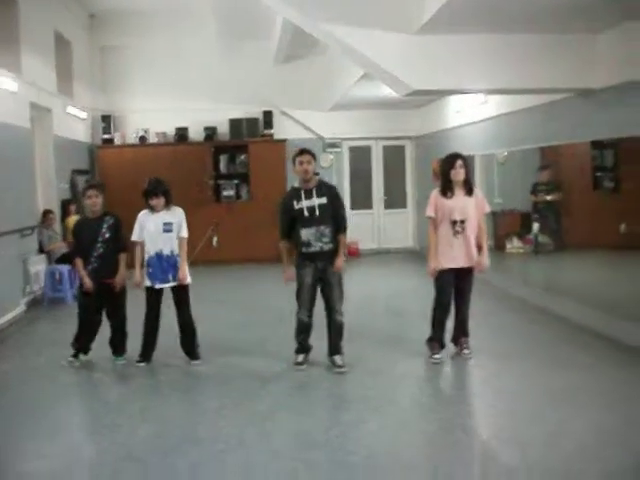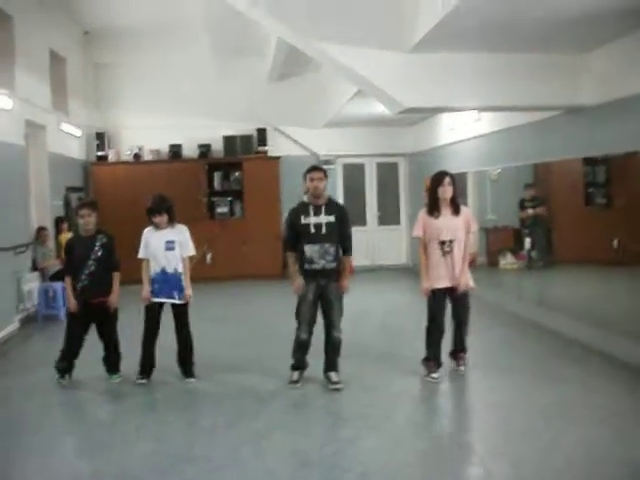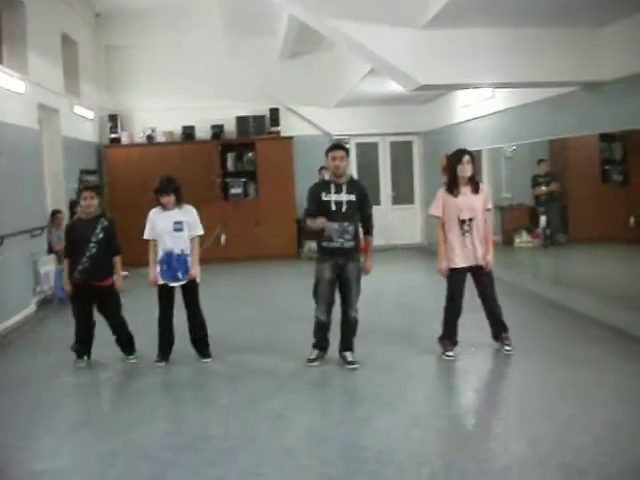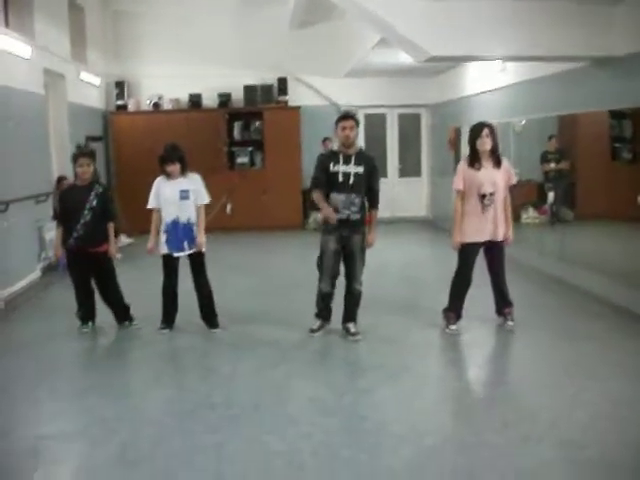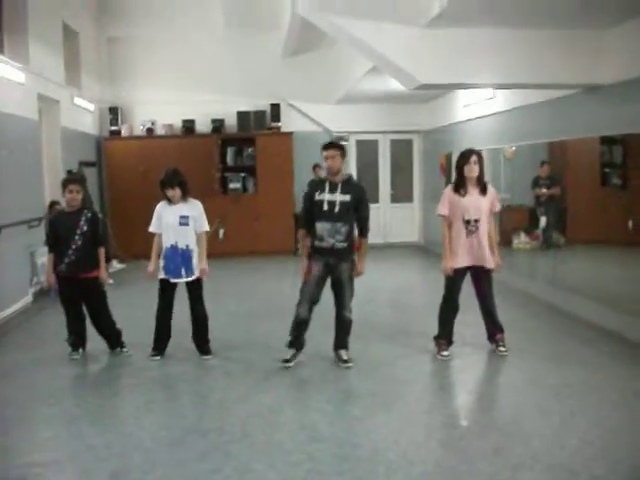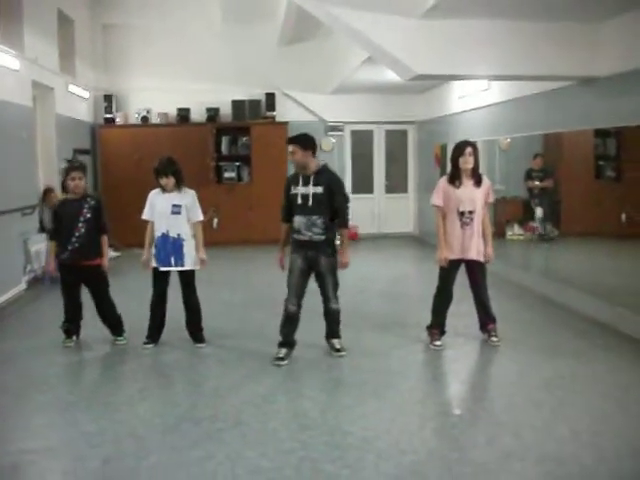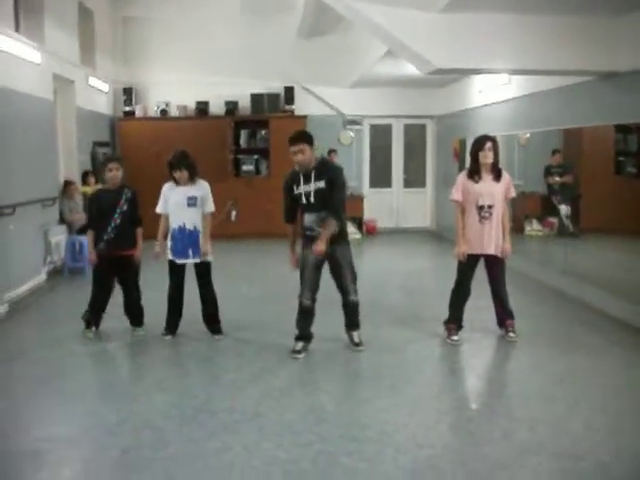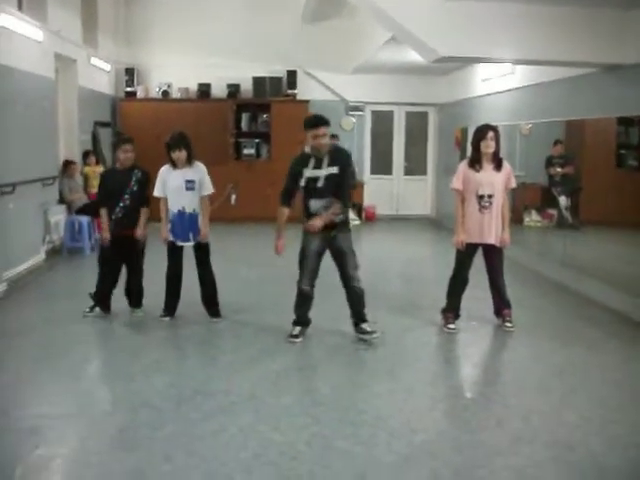
dt=0.3s
person 1, frame 1
left shoulder: (330, 192)
right shoulder: (290, 198)
left elbow: (341, 226)
right elbow: (285, 235)
left wrist: (341, 255)
right wrist: (287, 266)
left hip: (330, 261)
right hip: (305, 262)
left knee: (335, 310)
right knee: (304, 310)
left ankle: (335, 353)
right ankle: (302, 350)
person 1, frame 2
left shoulder: (338, 211)
right shoulder: (297, 213)
left elbow: (346, 247)
right elbow: (290, 248)
left wrist: (346, 276)
right wrist: (295, 276)
left hip: (333, 278)
right hip: (308, 279)
left knee: (334, 327)
right knee: (304, 327)
left ankle: (331, 370)
right ankle: (298, 367)
person 1, frame 3
left shoulder: (359, 190)
right shoulder: (318, 189)
left elbow: (367, 225)
right elbow: (308, 218)
left wrist: (368, 257)
right wrist: (317, 222)
left hip: (351, 258)
right hip: (326, 257)
left knee: (350, 307)
right knee: (323, 306)
left ankle: (346, 349)
right ankle: (320, 346)
person 1, frame 4
left shoulder: (367, 162)
right shoulder: (326, 159)
left elbow: (373, 199)
right elbow: (316, 189)
left wrist: (372, 230)
right wrist: (324, 207)
left hip: (356, 229)
right hip: (331, 229)
left knee: (354, 279)
right knee: (327, 277)
left ankle: (349, 321)
right ankle: (322, 316)
person 1, frame 5
left shoulder: (356, 190)
right shoulder: (314, 188)
left elbow: (363, 228)
right elbow: (305, 224)
left wrist: (361, 259)
right wrist: (304, 257)
left hip: (344, 258)
right hip: (318, 256)
left knee: (344, 307)
right knee: (305, 303)
left ankle: (341, 348)
right ankle: (295, 345)
person 1, frame 6
left shoulder: (331, 180)
right shoulder: (292, 181)
left elbow: (342, 218)
right elbow: (286, 218)
left wrist: (344, 250)
right wrist: (282, 248)
left hip: (325, 250)
right hip: (299, 250)
left knee: (330, 297)
right knee: (292, 299)
left ankle: (333, 337)
right ankle: (286, 344)
person 1, frame 7
left shoulder: (332, 171)
right shoulder: (292, 180)
left elbow: (337, 210)
right elbow: (291, 217)
left wrist: (323, 240)
right wrist: (292, 248)
left hip: (337, 241)
right hip: (310, 244)
left knee: (348, 289)
right knee: (306, 294)
left ankle: (353, 329)
right ankle: (303, 337)
person 1, frame 8
left shoulder: (342, 157)
right shoulder: (300, 163)
left elbow: (345, 196)
right elbow: (286, 200)
left wrist: (323, 218)
right wrist: (279, 235)
left hip: (340, 229)
right hip: (313, 230)
left knee: (352, 277)
right knee: (306, 280)
left ankle: (361, 323)
right ankle: (301, 322)
person 2, frame 1
left shoulder: (475, 194)
right shoulder: (438, 195)
left elbow: (481, 226)
right elbow: (432, 228)
left wrist: (484, 253)
right wrist: (432, 258)
left hip: (468, 257)
right hip: (445, 258)
left knee: (463, 301)
right knee: (443, 301)
left ankle: (461, 338)
right ankle: (436, 342)
person 2, frame 2
left shoulder: (463, 212)
right shoulder: (425, 215)
left elbow: (468, 245)
right elbow: (422, 249)
left wrist: (464, 273)
right wrist: (424, 278)
left hip: (457, 276)
right hip: (436, 278)
left knee: (462, 317)
right knee: (436, 321)
left ankle: (459, 353)
right ankle: (432, 361)
person 2, frame 3
left shoulder: (482, 190)
right shoulder: (444, 193)
left elbow: (487, 223)
right elbow: (440, 227)
left wrist: (490, 252)
right wrist: (441, 257)
left hip: (479, 255)
right hip: (456, 257)
left knee: (489, 297)
right knee: (454, 300)
left ankle: (501, 334)
right ankle: (448, 340)
person 2, frame 4
left shoulder: (503, 165)
right shoulder: (465, 166)
left elbow: (506, 198)
right elbow: (459, 200)
left wrist: (509, 227)
right wrist: (456, 232)
left hip: (496, 230)
right hip: (471, 231)
left knee: (498, 272)
right knee: (464, 273)
left ankle: (505, 309)
right ankle: (452, 314)
person 2, frame 5
left shoulder: (489, 192)
right shoulder: (451, 192)
left elbow: (490, 224)
right elbow: (446, 227)
left wrist: (495, 253)
right wrist: (446, 257)
left hip: (482, 256)
right hip: (457, 257)
left knee: (486, 297)
right knee: (451, 299)
left ankle: (496, 336)
right ankle: (443, 340)
person 2, frame 6
left shoulder: (483, 183)
right shoulder: (445, 183)
left elbow: (485, 215)
right elbow: (440, 218)
left wrist: (489, 244)
right wrist: (441, 247)
left hip: (475, 247)
right hip: (451, 248)
left knee: (480, 288)
right knee: (444, 290)
left ankle: (489, 326)
right ankle: (436, 330)
person 2, frame 7
left shoulder: (503, 178)
right shoulder: (465, 178)
left elbow: (505, 211)
right elbow: (459, 213)
left wrist: (507, 240)
right wrist: (459, 242)
left hip: (494, 243)
right hip: (470, 243)
left knee: (498, 284)
right knee: (462, 284)
left ankle: (507, 321)
right ankle: (453, 324)
person 2, frame 8
left shoulder: (504, 168)
right shoulder: (466, 167)
left elbow: (505, 201)
right elbow: (459, 201)
left wrist: (506, 230)
right wrist: (459, 231)
left hip: (493, 232)
right hip: (469, 232)
left knee: (496, 274)
right knee: (460, 273)
left ankle: (504, 311)
right ankle: (450, 313)
person 3, frame 1
left shoulder: (177, 213)
right shoulder: (143, 217)
left elbow: (183, 242)
right elbow: (139, 246)
left wrist: (183, 267)
right wrist: (137, 271)
left hip: (176, 271)
right hip: (152, 273)
left knee: (184, 312)
right knee: (151, 314)
left ankle: (192, 351)
right ankle: (146, 353)
person 3, frame 2
left shoulder: (181, 231)
right shoulder: (148, 233)
left elbow: (186, 260)
right elbow: (145, 262)
left wrist: (188, 286)
right wrist: (145, 287)
left hip: (178, 288)
right hip: (156, 289)
left knee: (183, 329)
right knee: (150, 329)
left ankle: (187, 368)
right ankle: (145, 370)
person 3, frame 3
left shoulder: (188, 211)
right shoulder: (154, 214)
left elbow: (195, 240)
right elbow: (152, 244)
left wrist: (195, 266)
right wrist: (152, 270)
left hip: (186, 269)
right hip: (164, 271)
left knee: (193, 309)
right knee: (165, 312)
left ankle: (203, 348)
right ankle: (164, 352)
person 3, frame 4
left shoulder: (194, 180)
right shoulder: (159, 183)
left elbow: (200, 209)
right elbow: (156, 213)
left wrist: (201, 235)
right wrist: (153, 238)
left hip: (192, 238)
right hip: (169, 240)
left knee: (201, 279)
right knee: (169, 281)
left ankle: (210, 318)
right ankle: (168, 319)
person 3, frame 5
left shoulder: (195, 206)
right shoulder: (161, 208)
left elbow: (201, 235)
right elbow: (158, 237)
left wrist: (203, 261)
right wrist: (153, 262)
left hip: (191, 265)
right hip: (167, 266)
left knee: (197, 305)
right knee: (164, 306)
left ankle: (203, 345)
right ankle: (159, 347)
person 3, frame 6
left shoulder: (189, 195)
right shoulder: (154, 196)
left elbow: (196, 224)
right elbow: (150, 225)
left wrist: (200, 250)
right wrist: (146, 251)
left hip: (184, 253)
right hip: (160, 254)
left knee: (189, 294)
right knee: (158, 295)
left ankle: (196, 333)
right ankle: (153, 334)
person 3, frame 7
left shoulder: (202, 187)
right shoulder: (167, 189)
left elbow: (207, 217)
right elbow: (164, 218)
left wrist: (206, 243)
right wrist: (160, 242)
left hip: (198, 245)
right hip: (176, 246)
left knee: (206, 285)
right knee: (175, 287)
left ankle: (214, 324)
right ankle: (171, 325)
person 3, frame 8
left shoulder: (199, 169)
right shoulder: (165, 172)
left elbow: (205, 199)
right elbow: (163, 201)
left wrist: (205, 226)
right wrist: (164, 227)
left hip: (197, 227)
right hip: (175, 229)
left knee: (204, 267)
right knee: (173, 269)
left ankle: (212, 307)
right ankle: (169, 308)
person 4, frame 1
left shoulder: (113, 221)
right shoulder: (80, 225)
left elbow: (122, 250)
right elbow: (77, 255)
left wrist: (122, 273)
right wrist: (84, 277)
left hip: (113, 279)
right hip: (91, 280)
left knee: (117, 317)
right knee: (88, 317)
left ankle: (119, 351)
right ankle: (79, 350)
person 4, frame 2
left shoulder: (106, 239)
right shoulder: (72, 243)
left elbow: (115, 269)
right elbow: (68, 273)
left wrist: (115, 293)
right wrist: (70, 297)
left hip: (104, 298)
right hip: (80, 299)
left knee: (109, 336)
right knee: (73, 336)
left ankle: (113, 369)
right ankle: (64, 370)
person 4, frame 3
left shoulder: (106, 223)
right shoulder: (72, 226)
left elbow: (115, 252)
right elbow: (67, 256)
left wrist: (119, 276)
right wrist: (66, 279)
left hip: (104, 281)
right hip: (80, 282)
left knee: (115, 317)
right knee: (83, 320)
left ankle: (129, 350)
right ankle: (82, 353)
person 4, frame 4
left shoulder: (100, 190)
right shoulder: (66, 193)
left elbow: (109, 219)
right elbow: (61, 222)
left wrist: (112, 243)
right wrist: (59, 245)
left hip: (99, 247)
right hip: (75, 249)
left knee: (108, 284)
right knee: (81, 286)
left ankle: (124, 317)
right ankle: (86, 319)
person 4, frame 5
left shoulder: (91, 215)
right shoulder: (56, 219)
left elbow: (99, 244)
right elbow: (52, 249)
left wrist: (103, 268)
right wrist: (50, 272)
left hip: (90, 273)
right hip: (66, 275)
left knee: (100, 310)
right knee: (72, 312)
left ankle: (116, 342)
right ankle: (77, 345)
person 4, frame 6
left shoulder: (93, 203)
right shoulder: (60, 207)
left elbow: (102, 231)
right elbow: (54, 236)
left wrist: (105, 256)
right wrist: (51, 259)
left hip: (92, 260)
right hip: (68, 262)
left knee: (102, 297)
right knee: (71, 299)
left ankle: (117, 331)
right ankle: (71, 333)
person 4, frame 7
left shoulder: (130, 194)
right shoulder: (96, 197)
left elbow: (137, 223)
right elbow: (91, 226)
left wrist: (139, 247)
right wrist: (91, 250)
left hip: (127, 251)
right hip: (104, 252)
left knee: (131, 288)
right knee: (100, 288)
left ankle: (137, 322)
right ankle: (91, 322)
person 4, frame 8
left shoulder: (141, 175)
right shoulder: (107, 176)
left elbow: (145, 204)
right elbow: (102, 205)
left wrist: (141, 227)
right wrist: (105, 229)
left hip: (134, 231)
right hip: (113, 231)
left knee: (135, 269)
right knee: (108, 268)
left ankle: (136, 303)
right ankle: (101, 304)
